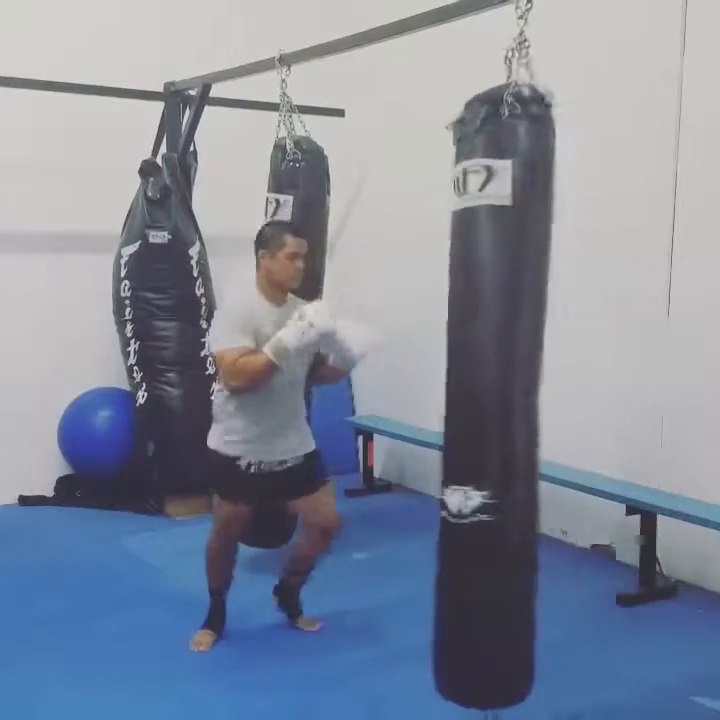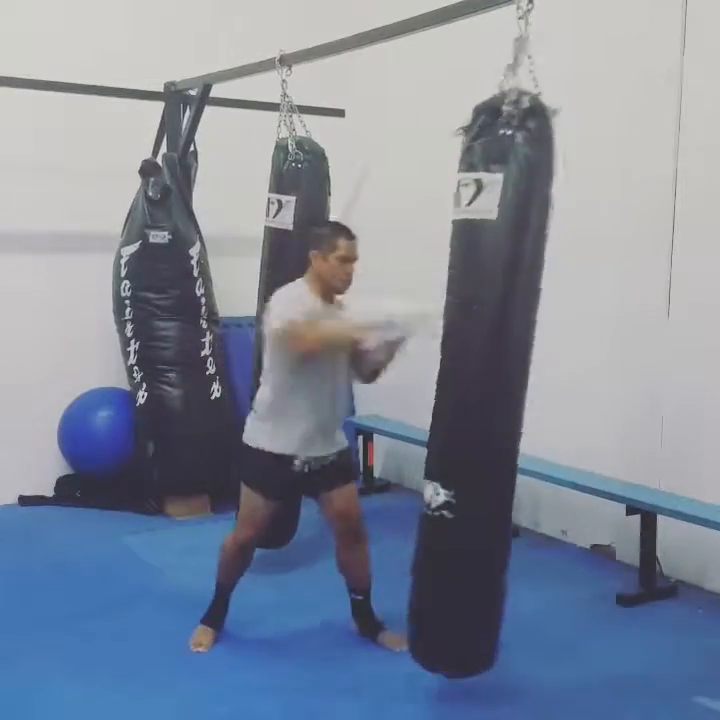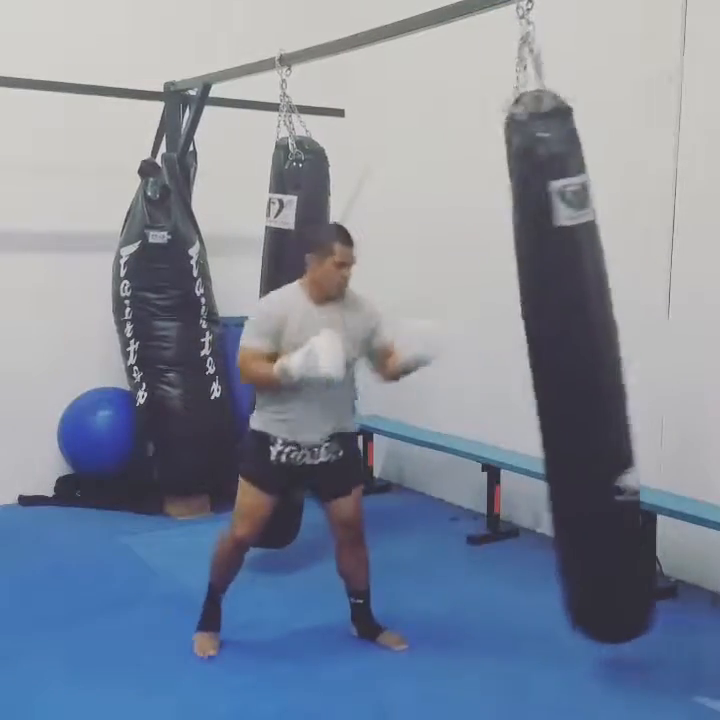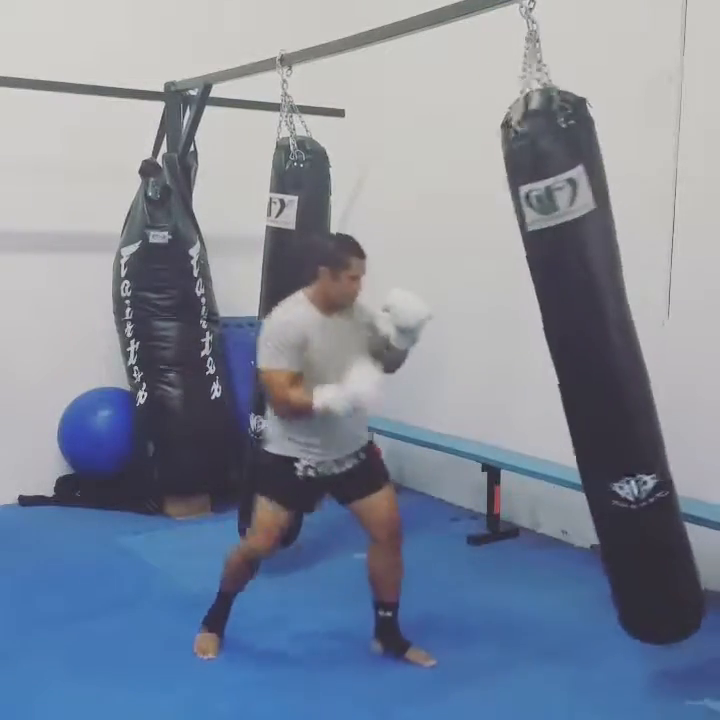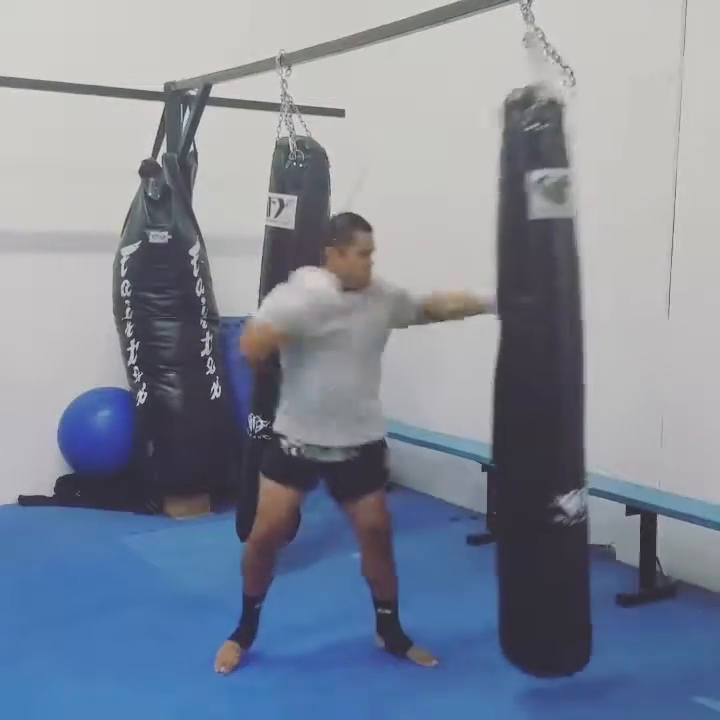
dt=0.5s
person 1, frame 1
left shoulder: (303, 311)
right shoulder: (236, 312)
left elbow: (318, 374)
right elbow: (237, 377)
left wrist: (342, 358)
right wrist: (287, 342)
left hip: (294, 447)
right hip: (238, 450)
left knee: (326, 524)
right knee: (225, 537)
left ankle: (288, 595)
right ankle: (215, 616)
person 1, frame 2
left shoulder: (341, 311)
right shoulder: (289, 300)
left elbow: (366, 373)
right elbow: (303, 345)
left wrist: (385, 345)
right wrist: (358, 328)
left hip: (330, 443)
right hip: (274, 445)
left knee: (352, 526)
right knee: (247, 537)
left ankle: (365, 618)
right ankle: (216, 613)
person 1, frame 3
left shoulder: (359, 310)
right shoulder: (273, 307)
left elbow: (386, 366)
right elbow: (248, 373)
left wrist: (409, 360)
right wrist: (296, 366)
left hip: (334, 441)
right hip: (273, 439)
left knee: (351, 530)
right knee: (241, 535)
left ankle: (364, 620)
right ankle: (210, 618)
person 1, frame 4
left shoulder: (359, 315)
right shoulder: (287, 324)
left elbow: (388, 363)
right elbow: (279, 395)
left wrist: (404, 336)
right wrist: (335, 399)
left hip: (352, 450)
right hip: (295, 454)
left knee: (387, 531)
right knee: (261, 544)
left ankle: (388, 634)
right ankle: (214, 621)
person 1, frame 5
left shoulder: (383, 295)
right shoulder: (292, 294)
left elbow: (437, 307)
right elbow: (251, 351)
left wrist: (488, 301)
right wrist: (291, 313)
left hip: (359, 442)
right hip: (298, 437)
left knee: (375, 534)
right knee: (267, 533)
left ankle: (390, 631)
right ankle: (245, 630)
